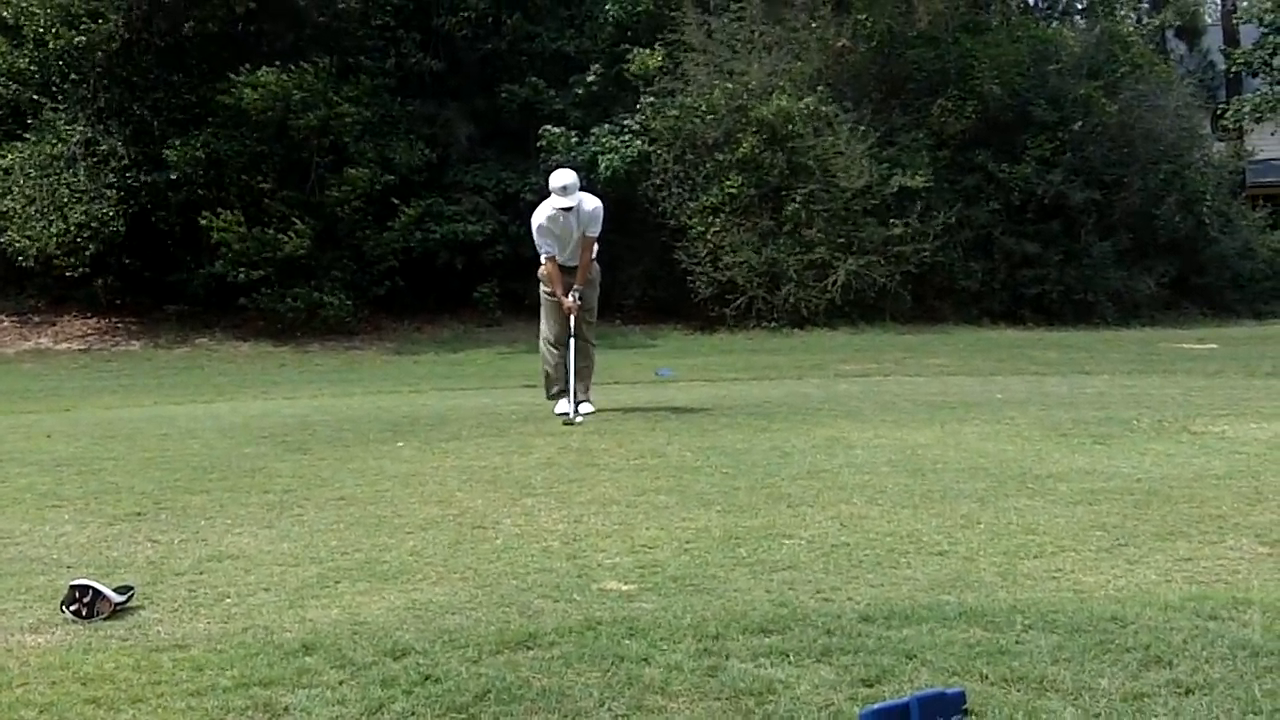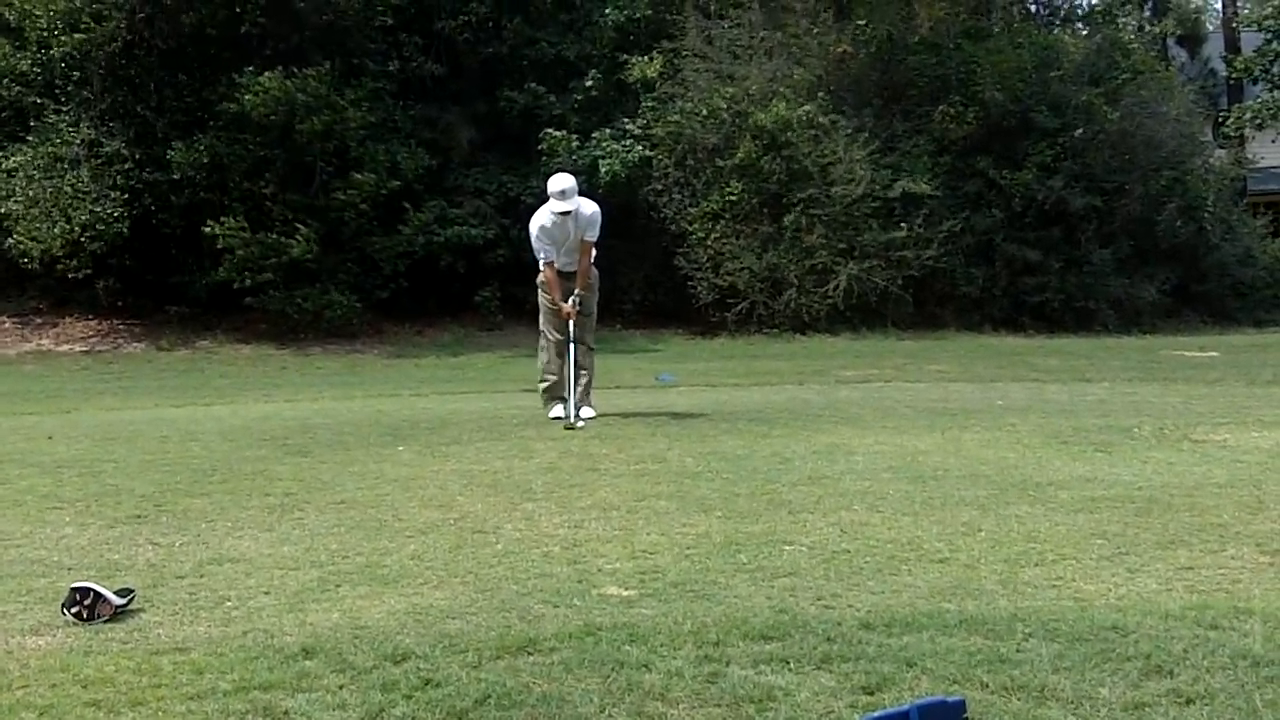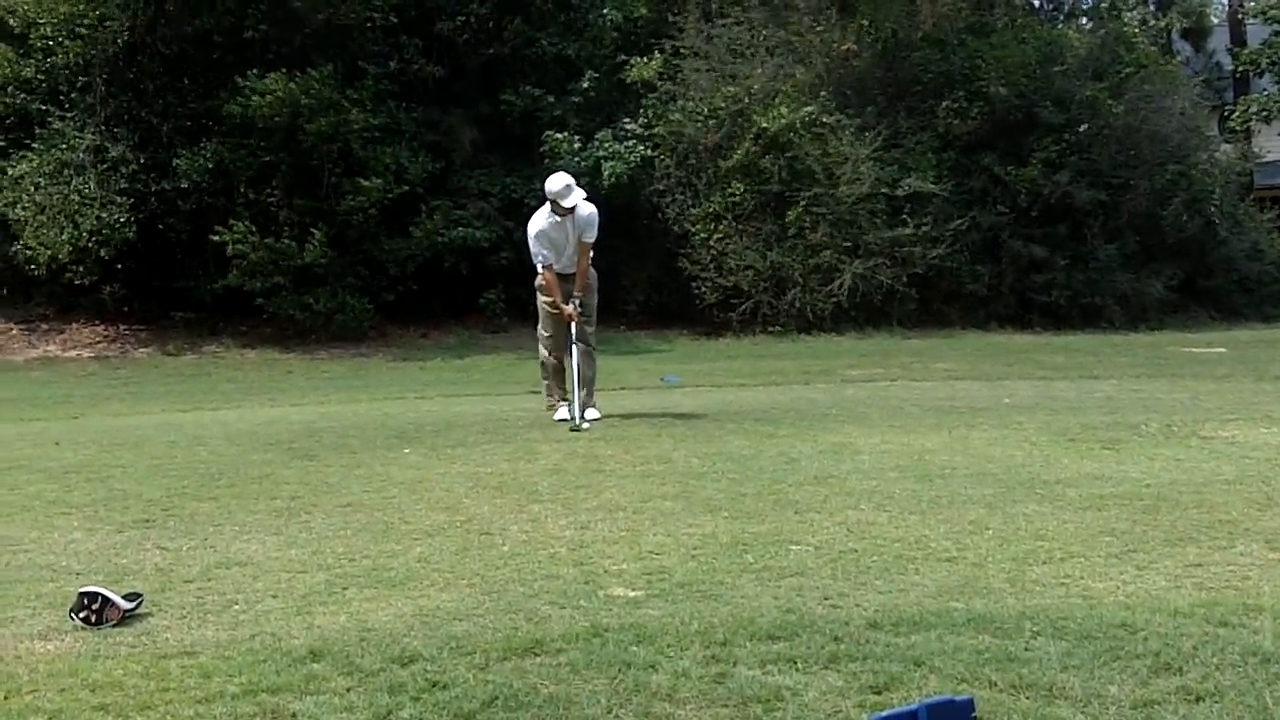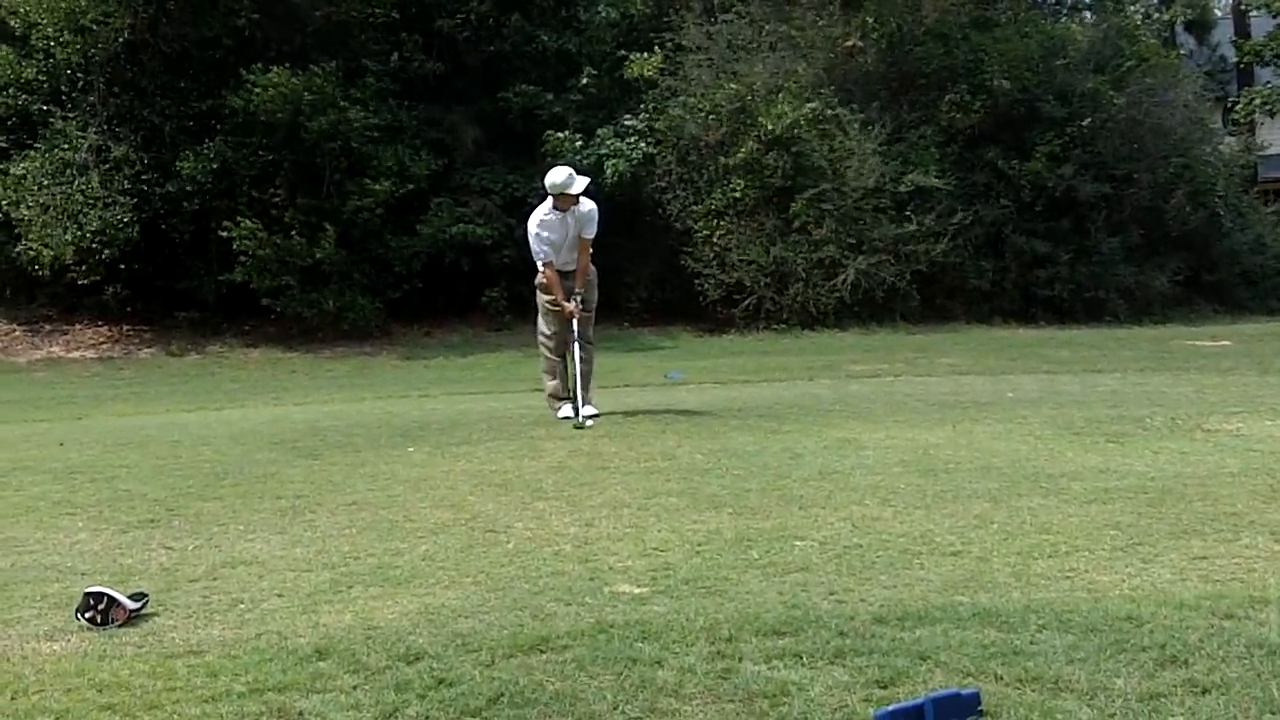
dt=0.2s
person 1, frame 1
left shoulder: (593, 206)
right shoulder: (541, 217)
left elbow: (587, 250)
right elbow: (550, 259)
left wrist: (577, 289)
right wrist: (562, 296)
left hip: (585, 270)
right hip: (554, 272)
left knee: (584, 335)
right knee: (552, 337)
left ankle: (582, 395)
right ankle: (560, 395)
person 1, frame 2
left shoulder: (591, 211)
right shoulder: (540, 222)
left elbow: (586, 256)
right elbow: (548, 265)
left wrist: (577, 294)
right wrist: (560, 302)
left hip: (583, 276)
right hip: (553, 277)
left knee: (584, 341)
right knee: (552, 341)
left ankle: (583, 400)
right ankle: (555, 401)
person 1, frame 3
left shoulder: (588, 212)
right shoulder: (537, 225)
left elbow: (583, 257)
right elbow: (547, 268)
left wrist: (576, 296)
right wrist: (561, 304)
left hip: (582, 277)
right hip: (551, 280)
left knee: (586, 341)
right knee: (552, 345)
left ankle: (587, 402)
right ankle: (558, 403)
person 1, frame 4
left shoulder: (588, 209)
right shoulder: (538, 222)
left elbow: (584, 253)
right elbow: (547, 265)
left wrist: (578, 293)
right wrist: (562, 301)
left hip: (582, 274)
right hip: (552, 277)
left knee: (584, 339)
right knee: (553, 343)
left ankle: (584, 399)
right ankle: (562, 401)
